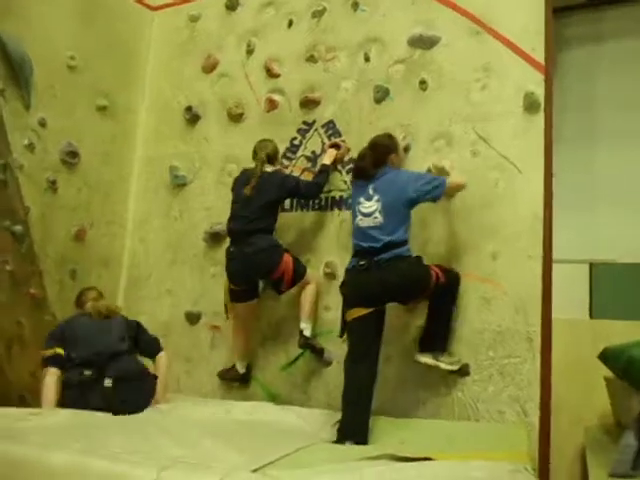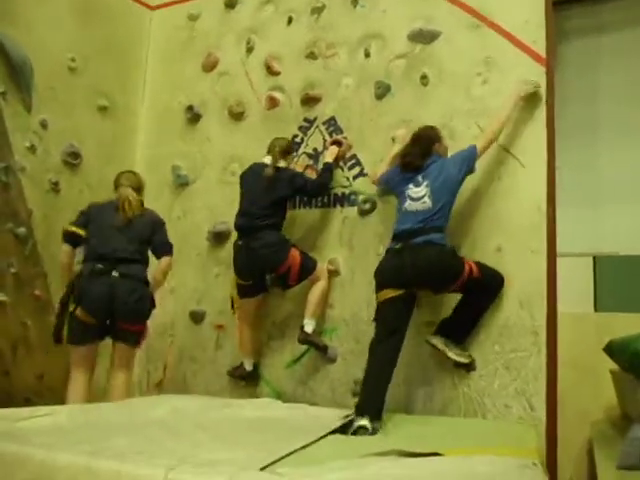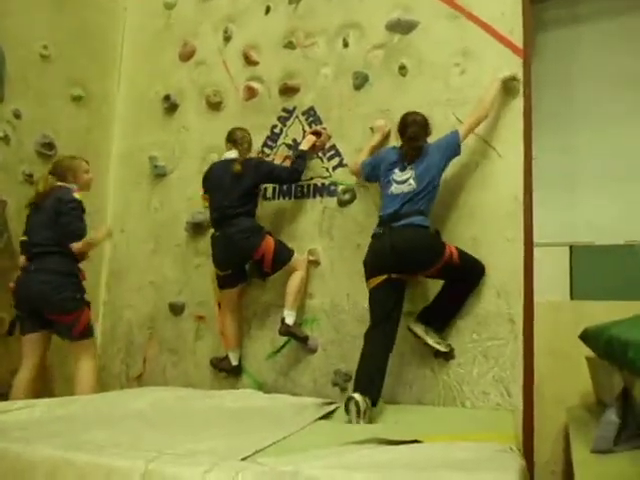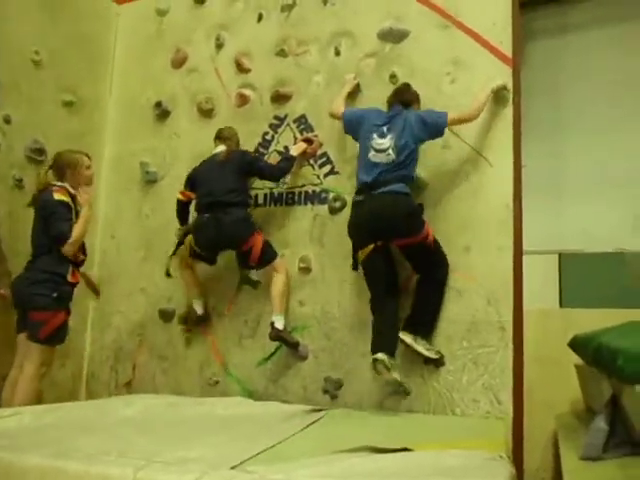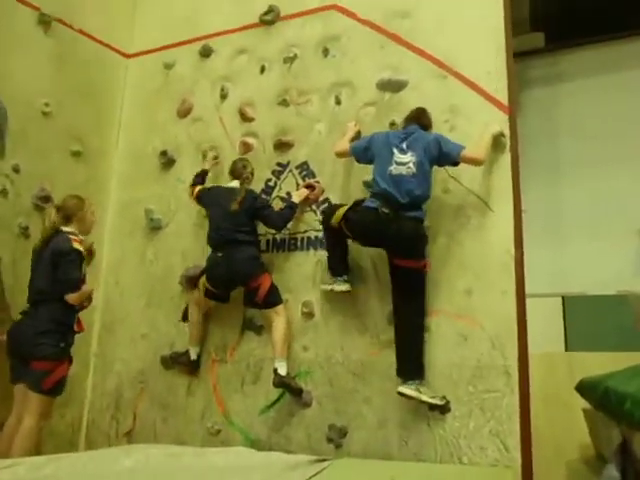
dt=1s
person 1, frame 1
left shoulder: (358, 182)
right shoulder: (405, 180)
right elbow: (459, 184)
left wrist: (393, 148)
right wrist: (446, 172)
left hip: (359, 279)
right hip: (397, 273)
left knee: (360, 359)
right knee: (448, 278)
left ankle: (351, 436)
right ankle: (433, 348)
person 1, frame 2
left shoulder: (402, 175)
right shoulder: (450, 167)
left elbow: (377, 177)
right elbow: (492, 135)
left wrist: (399, 147)
right wrist: (517, 99)
left hip: (393, 264)
right hip: (430, 259)
left knee: (385, 341)
right knee: (491, 280)
left ankle: (365, 416)
right ankle: (449, 336)
person 1, frame 3
left shoulder: (386, 158)
right shoulder: (437, 152)
left elbow: (355, 169)
right elbow: (478, 117)
left wrist: (377, 138)
right wrist: (499, 83)
left hip: (380, 247)
right hip: (415, 240)
left knee: (381, 327)
right knee: (472, 271)
left ankle: (362, 394)
right ankle: (429, 323)
person 1, frame 4
left shoulder: (366, 118)
right shoulder: (417, 119)
left elbow: (335, 110)
right elbow: (470, 114)
left wrist: (347, 87)
right wrist: (491, 90)
left hip: (361, 212)
right hip: (396, 207)
left knee: (383, 290)
right knee: (435, 268)
left ankle: (382, 353)
right ankle: (416, 331)
person 1, frame 5
left shoulder: (381, 138)
right shoulder: (433, 140)
left elbow: (339, 150)
right elbow: (478, 158)
left wrist: (351, 132)
right wrist: (491, 134)
left hip: (371, 219)
right hip: (408, 228)
left knee: (331, 216)
right knee: (410, 305)
left ankle: (339, 277)
right ankle: (411, 379)
person 2, frame 1
left shoulder: (241, 179)
right shoulder: (280, 180)
right elbow: (313, 189)
right wrist: (327, 161)
left hip: (236, 256)
right hip: (264, 251)
left knee: (240, 319)
right knee: (309, 281)
left ankle: (241, 370)
right ankle: (306, 334)
person 2, frame 2
left shoulder: (249, 172)
right shoulder: (288, 176)
right elbow: (319, 187)
right wrist: (329, 159)
left hip: (243, 250)
right hip: (271, 246)
left knee: (246, 315)
right knee: (321, 274)
left ankle: (248, 368)
right ankle: (308, 331)
person 2, frame 3
left shoulder: (213, 170)
right shoulder: (255, 166)
right elbow: (292, 174)
right wrist: (304, 148)
left hip: (220, 242)
right hip: (247, 235)
left knee: (228, 306)
right knee: (299, 264)
left ankle: (232, 361)
right ankle: (289, 322)
person 2, frame 4
left shoulder: (199, 169)
right shoulder: (243, 158)
left elbow: (182, 202)
right elbow: (275, 173)
left wrist: (185, 226)
right wrist: (294, 152)
left hip: (207, 227)
right hip: (237, 223)
left knee: (184, 258)
right knee: (279, 268)
left ankle: (199, 312)
right ankle: (278, 326)
person 2, frame 5
left shoulder: (212, 194)
right shoulder: (252, 199)
left elbow: (194, 189)
right elbow: (278, 222)
left wrist: (205, 169)
right wrist: (295, 200)
left hip: (219, 264)
right hip: (248, 262)
left knee: (196, 303)
right knee: (278, 313)
left ankle: (192, 357)
right ankle: (281, 373)
person 3, frame 1
left shoulder: (63, 328)
right shoulder: (124, 321)
left elbow: (52, 372)
right elbow: (160, 354)
right wrist: (159, 399)
left hip: (83, 399)
right hip: (129, 393)
person 3, frame 2
left shoulder: (93, 211)
right shoulder: (152, 219)
left elbow: (67, 248)
right elbow: (166, 260)
left wrist: (71, 288)
right wrist: (149, 293)
left hip: (93, 287)
right hip: (132, 291)
left knee: (80, 370)
right knee: (121, 370)
person 3, frame 3
left shoulder: (38, 204)
right shoulder: (68, 197)
left elbow: (24, 254)
right elbow: (77, 245)
left wrist: (20, 289)
right wrist: (100, 236)
left hip: (28, 284)
right hip: (57, 284)
left knee: (30, 364)
right knee: (86, 355)
person 3, frame 4
left shoulder: (60, 199)
right shoulder: (56, 197)
right elbow: (68, 246)
right wrist: (86, 210)
left hip: (34, 286)
right hip: (47, 289)
left knee: (22, 365)
right knee: (37, 366)
person 3, frame 5
left shoulder: (49, 243)
right shoulder: (71, 244)
right elbow: (73, 295)
right wrist: (90, 290)
left hip: (25, 332)
right hip: (48, 337)
right knee: (36, 416)
